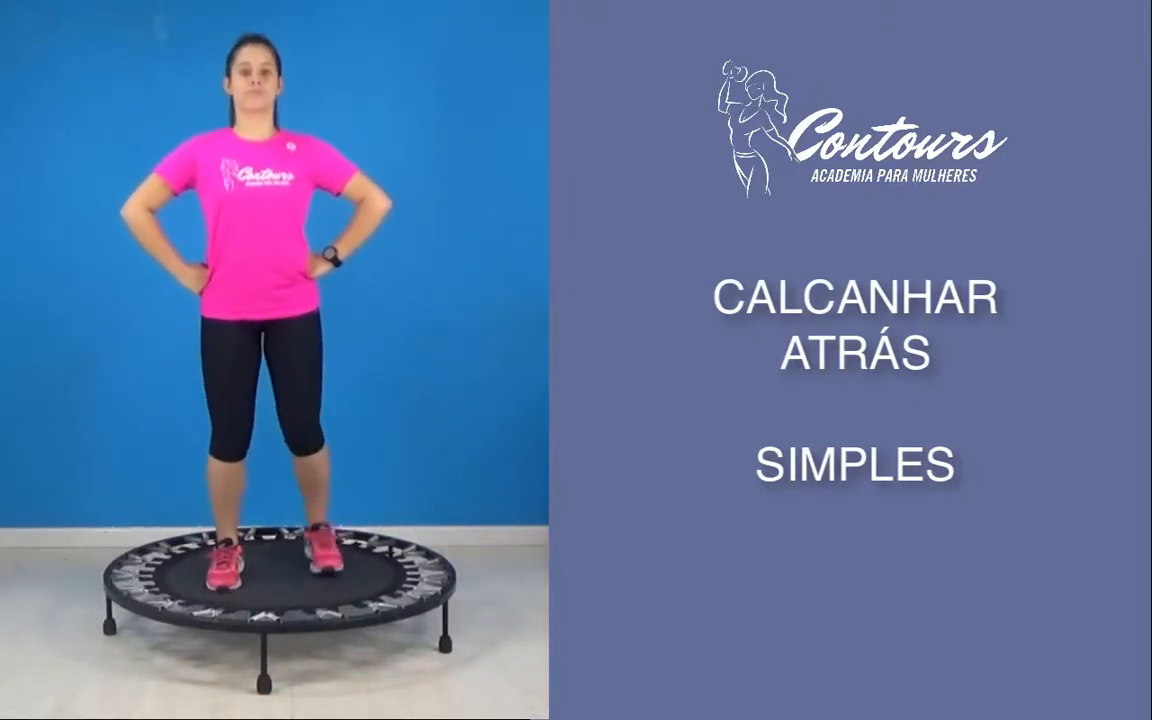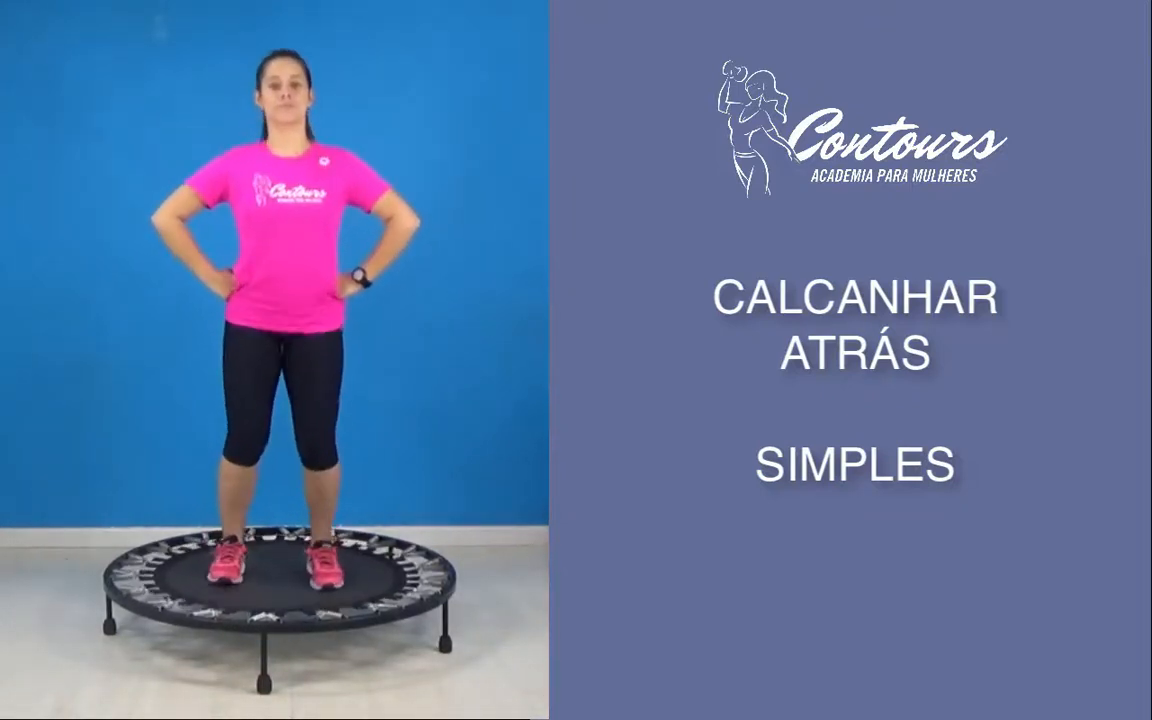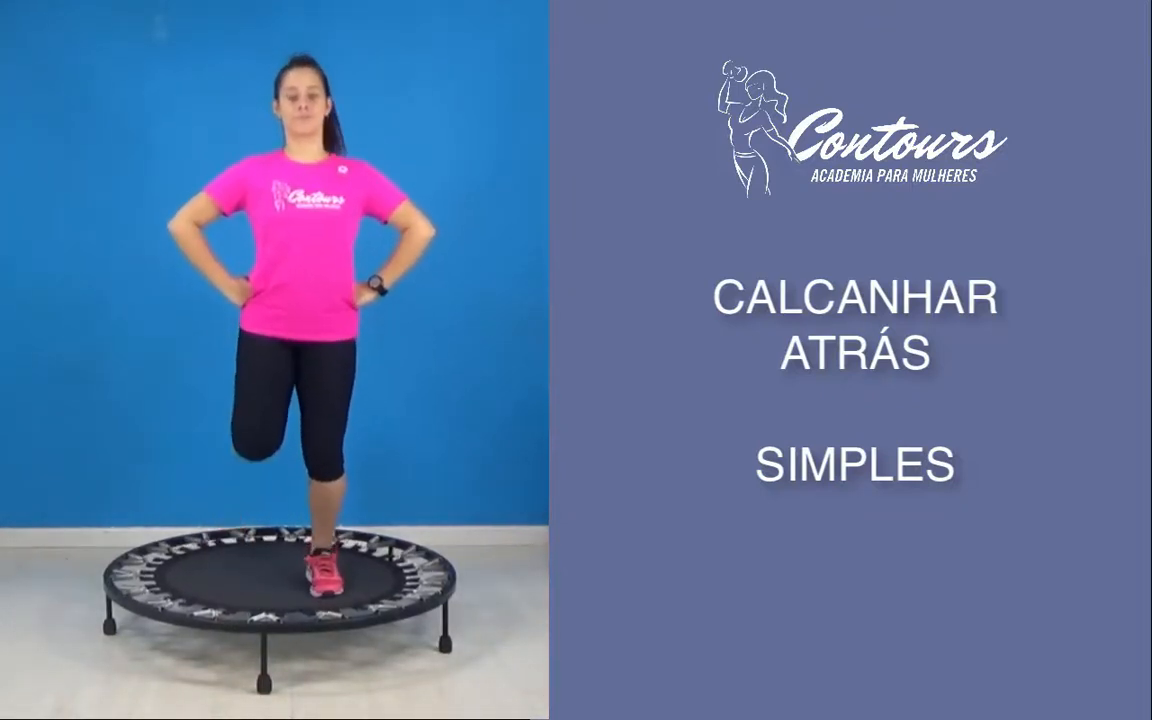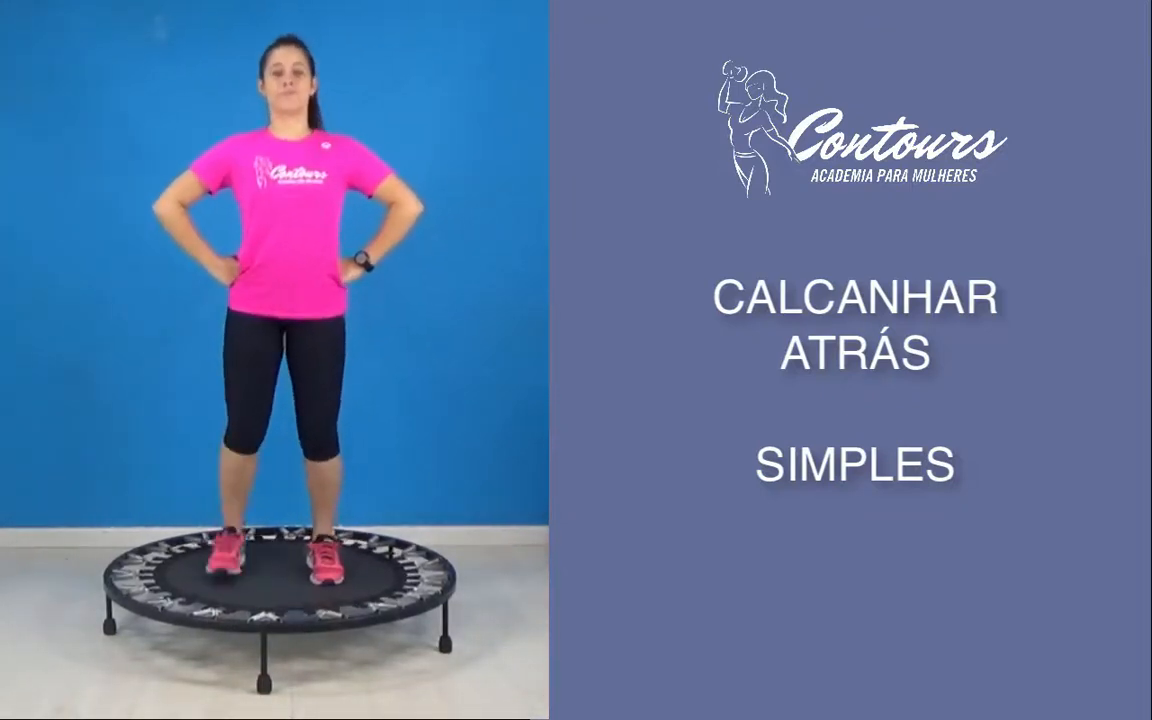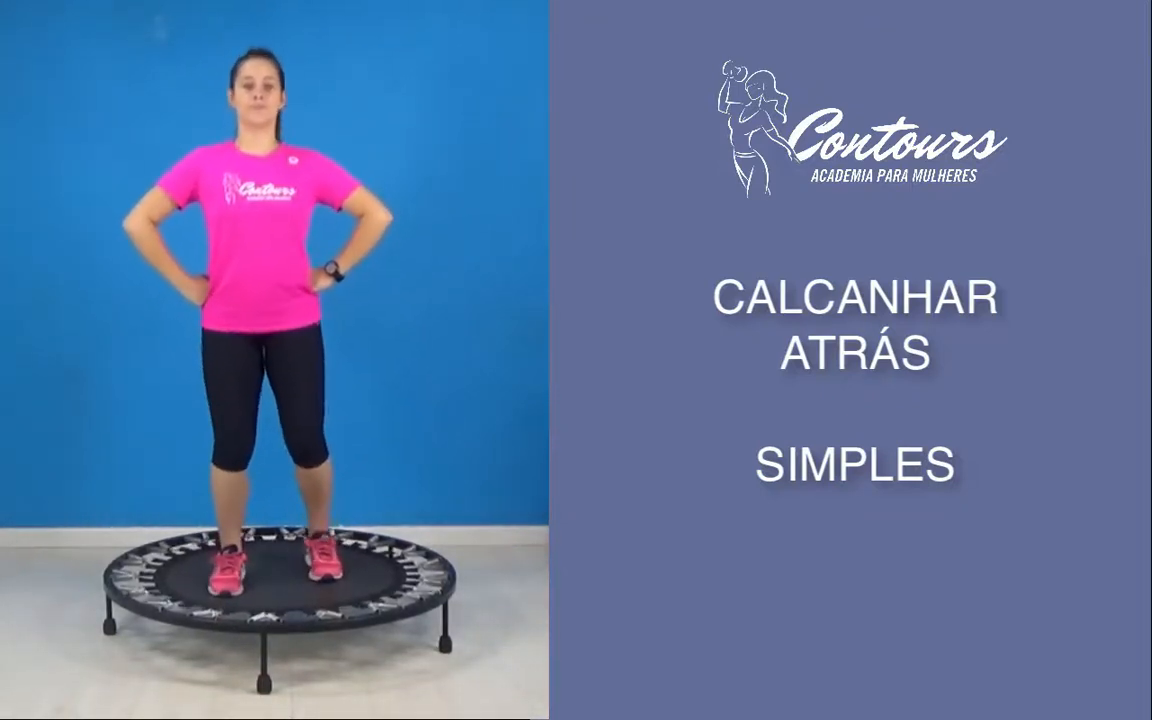
dt=0.3s
person 1, frame 1
left shoulder: (308, 152)
right shoulder: (201, 151)
left elbow: (376, 201)
right elbow: (135, 209)
left wrist: (330, 259)
right wrist: (184, 271)
left hip: (295, 312)
right hip: (225, 315)
left knee: (302, 429)
right knee: (229, 435)
left ankle: (319, 531)
right ankle: (226, 546)
person 1, frame 2
left shoulder: (340, 166)
right shoulder: (235, 164)
left elbow: (405, 221)
right elbow: (166, 218)
left wrist: (359, 279)
right wrist: (213, 278)
left hip: (319, 327)
right hip: (250, 325)
left knee: (318, 444)
right knee: (245, 440)
left ankle: (322, 545)
right ankle: (231, 544)
person 1, frame 3
left shoulder: (357, 176)
right shoulder: (252, 172)
left elbow: (420, 230)
right elbow: (183, 224)
left wrist: (375, 287)
right wrist: (228, 284)
left hip: (333, 335)
right hip: (264, 331)
left knee: (324, 452)
right knee: (255, 442)
left ankle: (323, 553)
right ankle: (254, 420)
person 1, frame 4
left shoulder: (342, 152)
right shoulder: (236, 151)
left elbow: (408, 206)
right elbow: (168, 206)
left wrist: (362, 262)
right wrist: (217, 265)
left hip: (321, 314)
right hip: (251, 312)
left knee: (319, 432)
right knee: (245, 428)
left ankle: (323, 542)
right ankle: (230, 533)
person 1, frame 5
left shoulder: (310, 166)
right shoulder: (203, 164)
left elbow: (377, 215)
right elbow: (138, 222)
left wrist: (331, 273)
right wrist: (187, 283)
left hip: (296, 326)
right hip: (226, 329)
left knee: (307, 443)
right knee: (232, 446)
left ankle: (320, 537)
right ankle: (230, 552)
